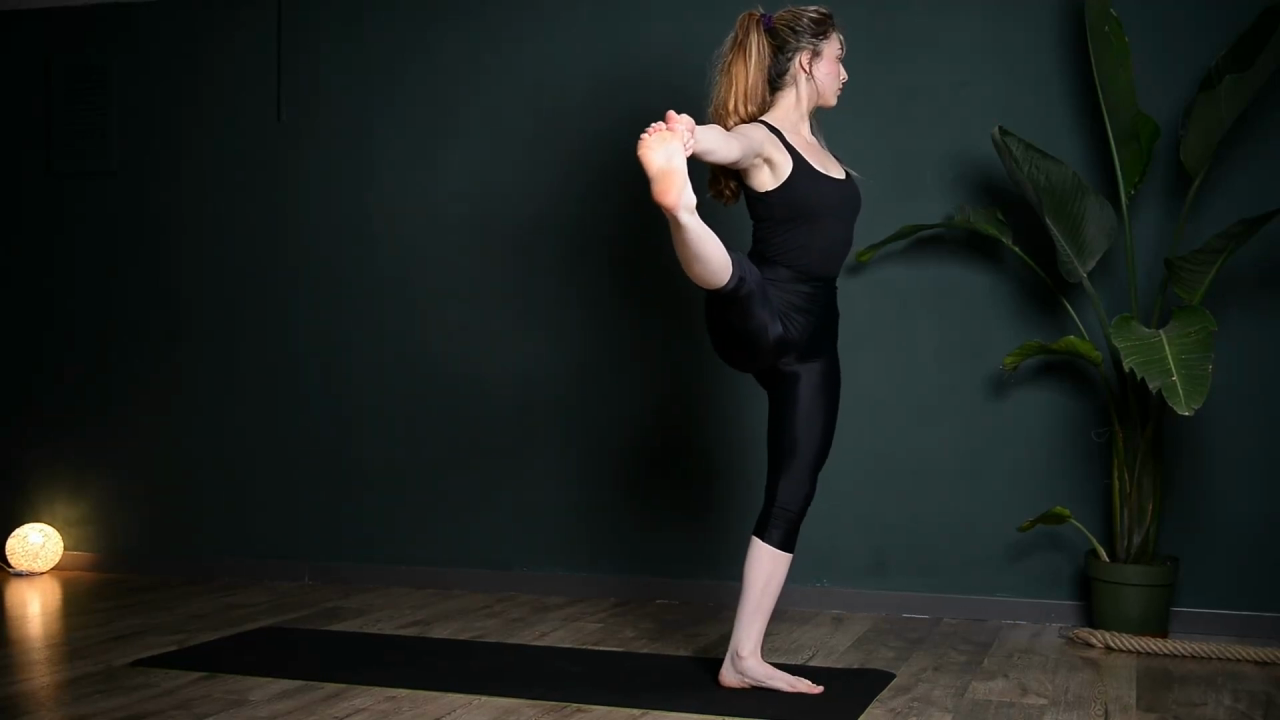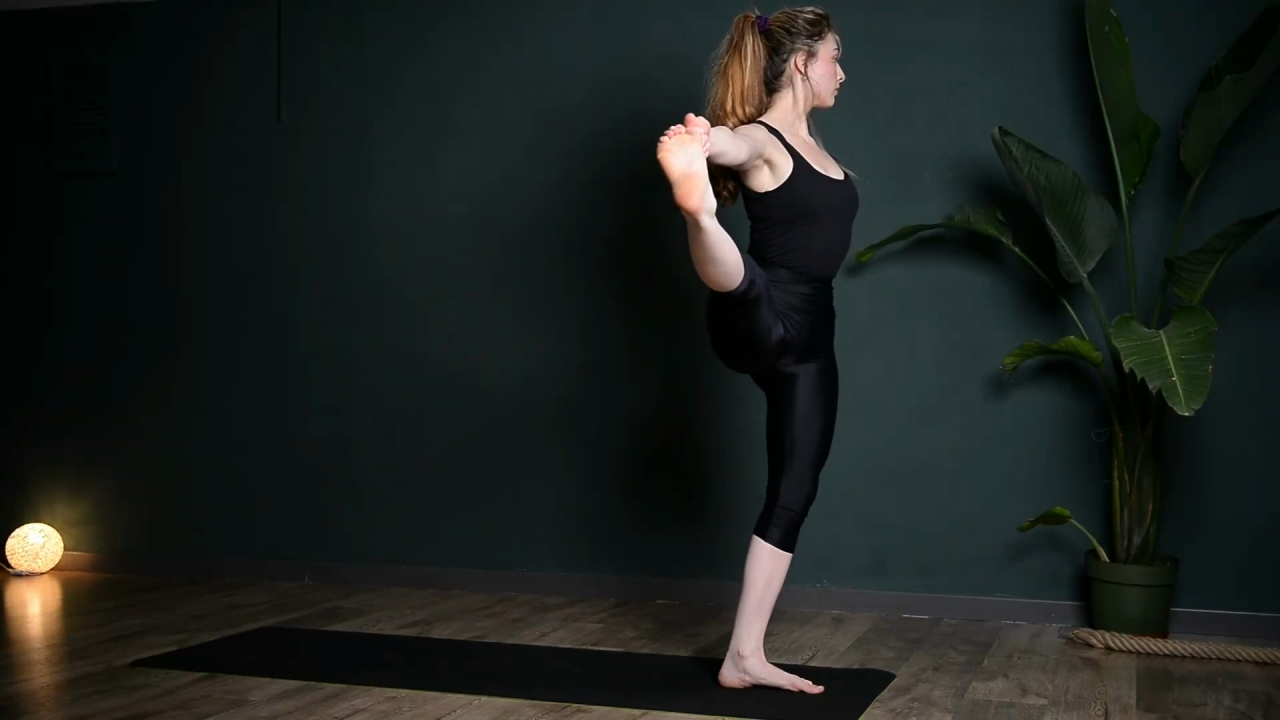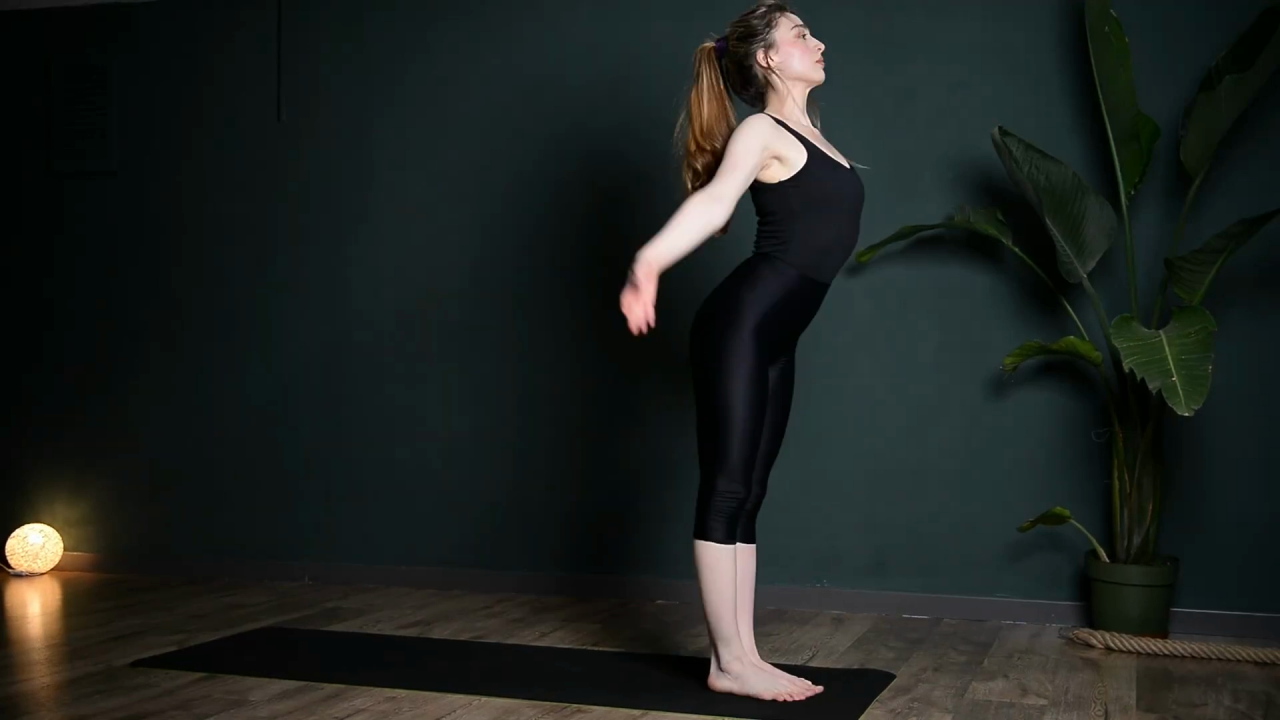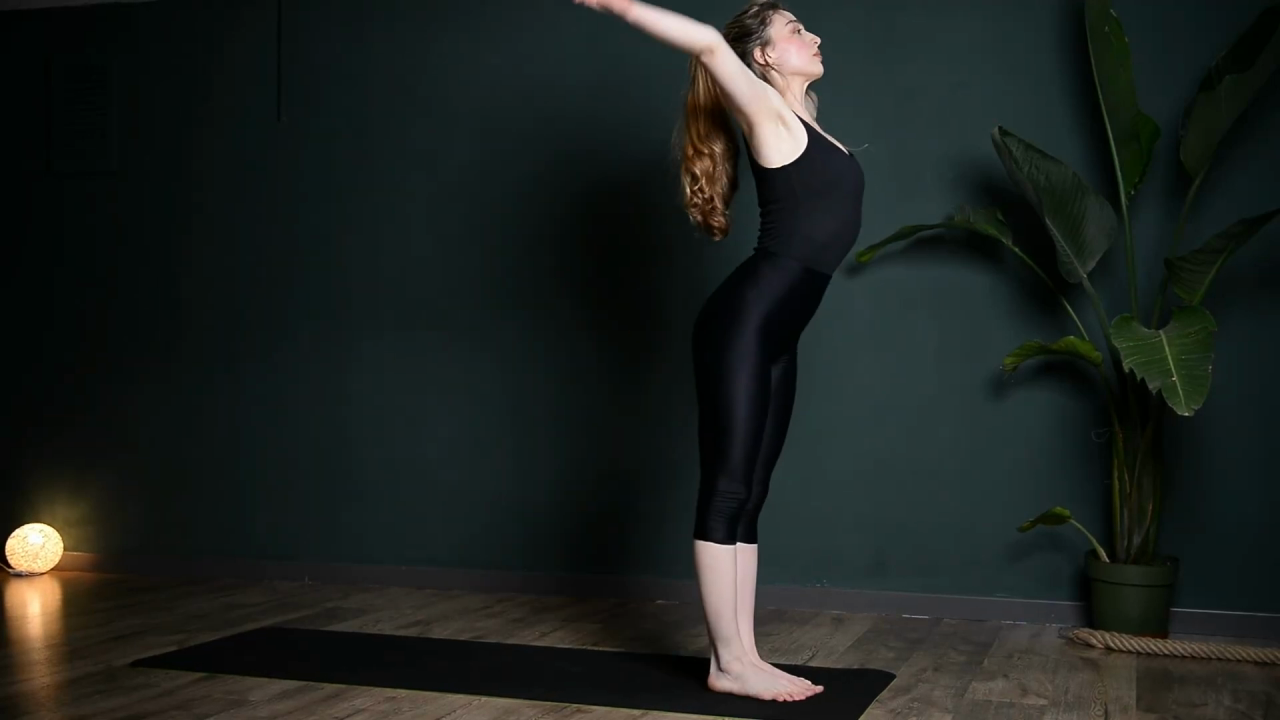
dt=0.4s
person 1, frame 1
left shoulder: (811, 142)
right shoulder: (760, 138)
right elbow: (722, 143)
right wrist: (683, 139)
left hip: (812, 334)
right hip: (762, 320)
left knee: (790, 499)
right knee: (733, 279)
left ankle: (744, 658)
person 1, frame 2
left shoulder: (809, 141)
right shoulder: (760, 138)
right elbow: (727, 145)
right wrist: (700, 142)
left hip: (809, 334)
right hip: (760, 324)
left knee: (792, 497)
right knee: (739, 282)
left ankle: (744, 656)
person 1, frame 3
left shoulder: (805, 134)
right shoulder: (761, 132)
right elbow: (712, 199)
right wrist: (649, 261)
left hip: (776, 337)
right hip: (742, 325)
left knee: (746, 494)
right knee: (726, 487)
left ankle: (740, 657)
right ankle: (731, 662)
person 1, frame 4
left shoulder: (799, 111)
right shoulder: (764, 108)
left hip: (774, 333)
right hip: (744, 323)
left knee: (748, 493)
right knee: (727, 487)
left ankle: (739, 657)
right ankle: (728, 662)
